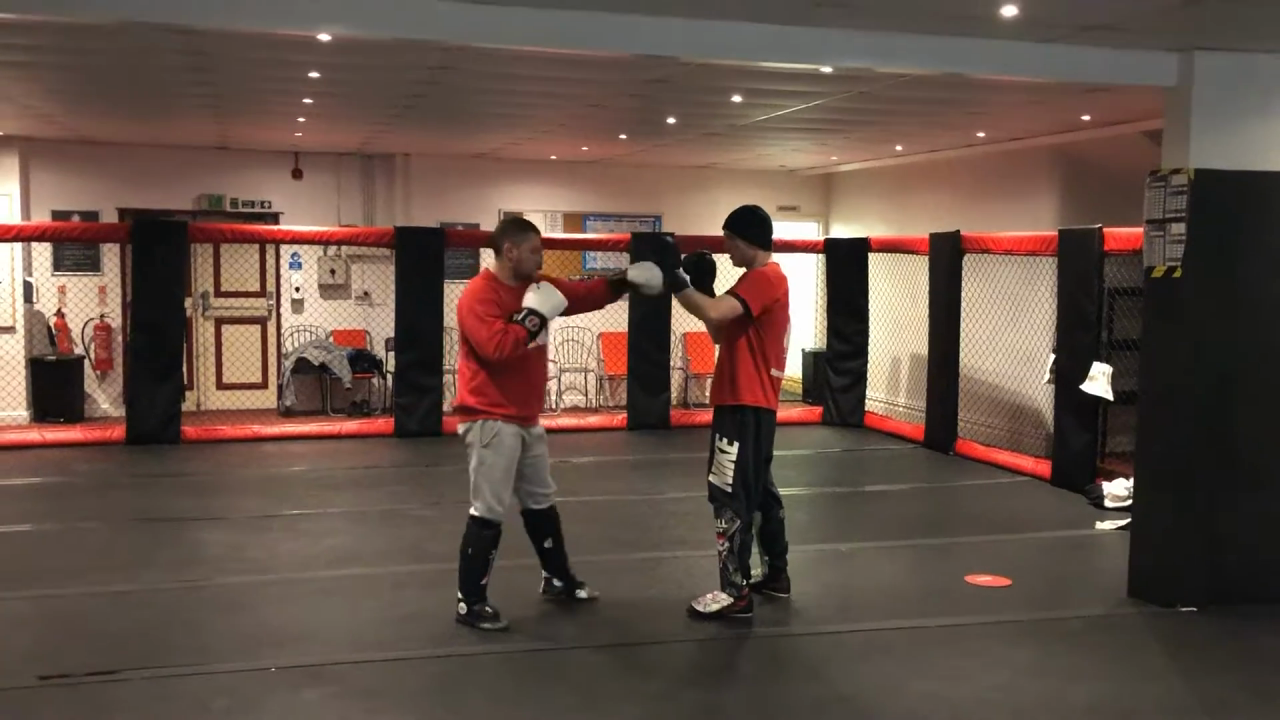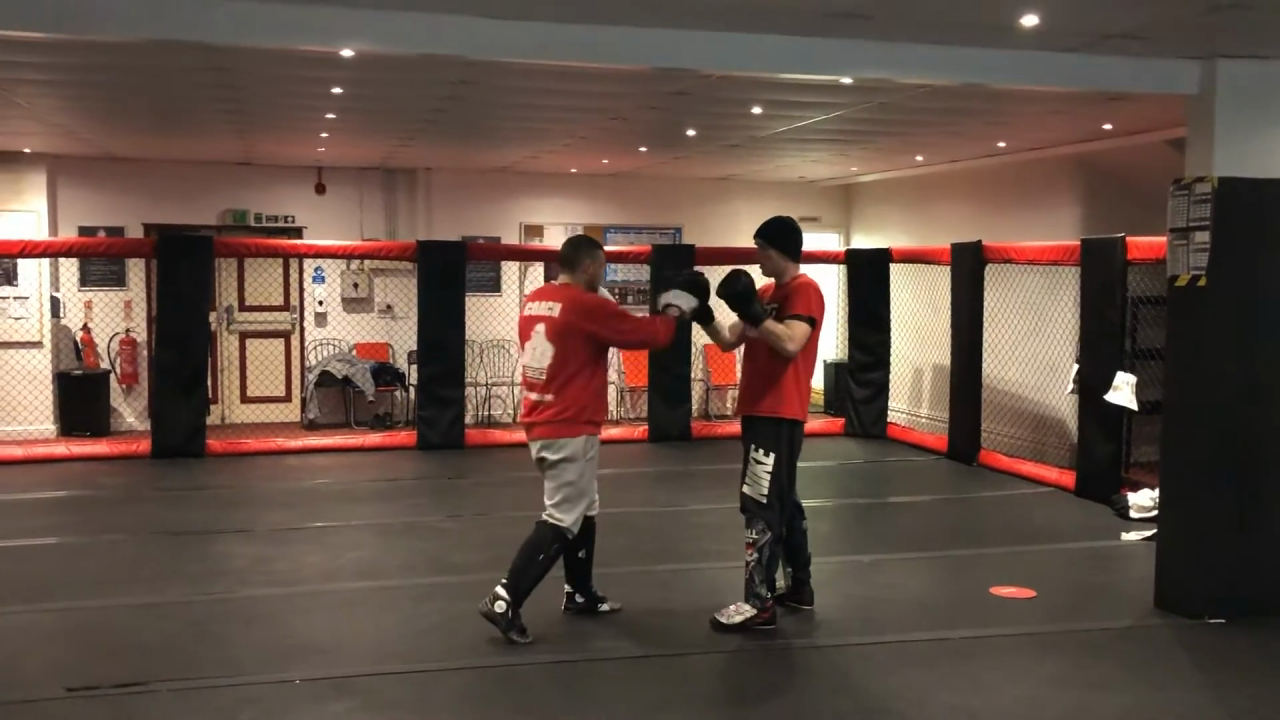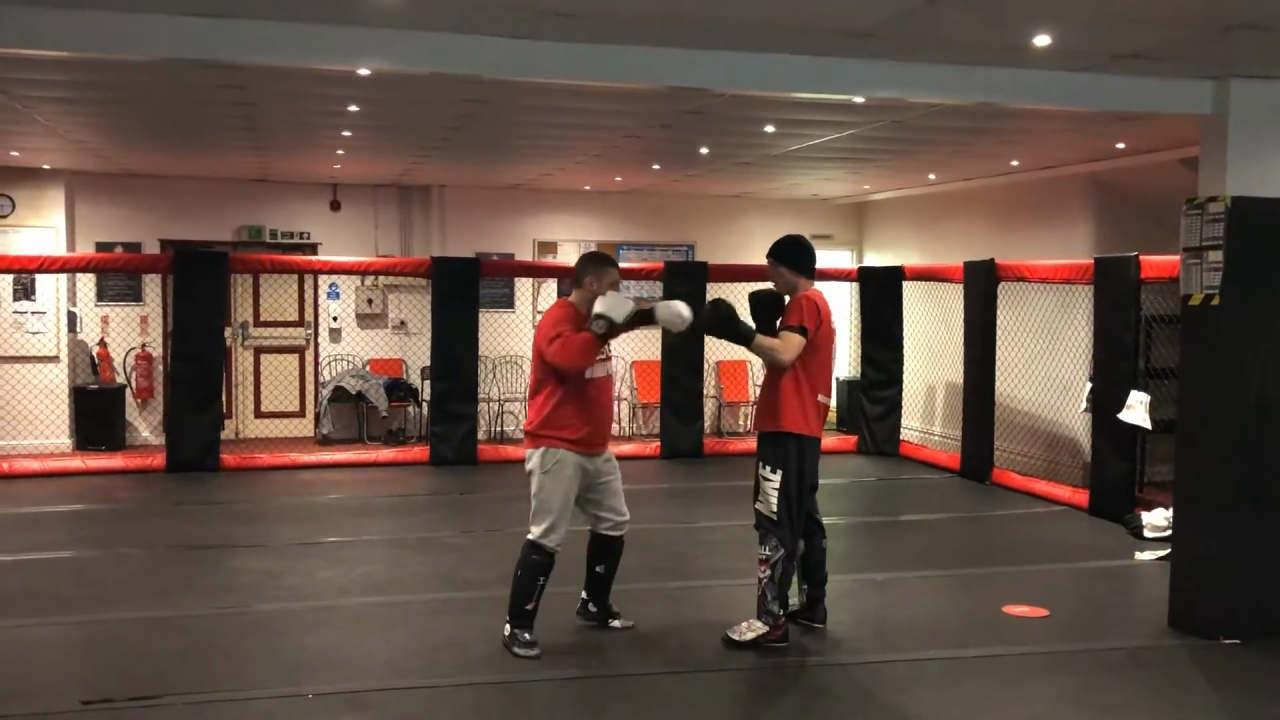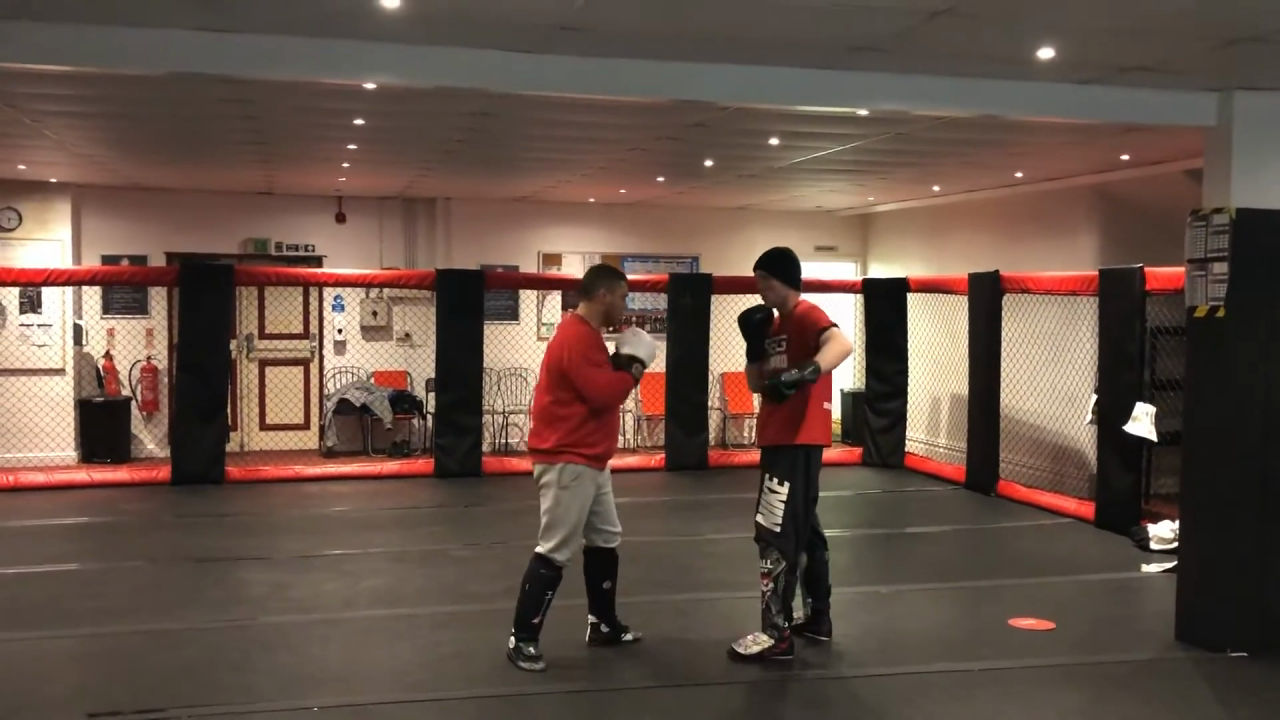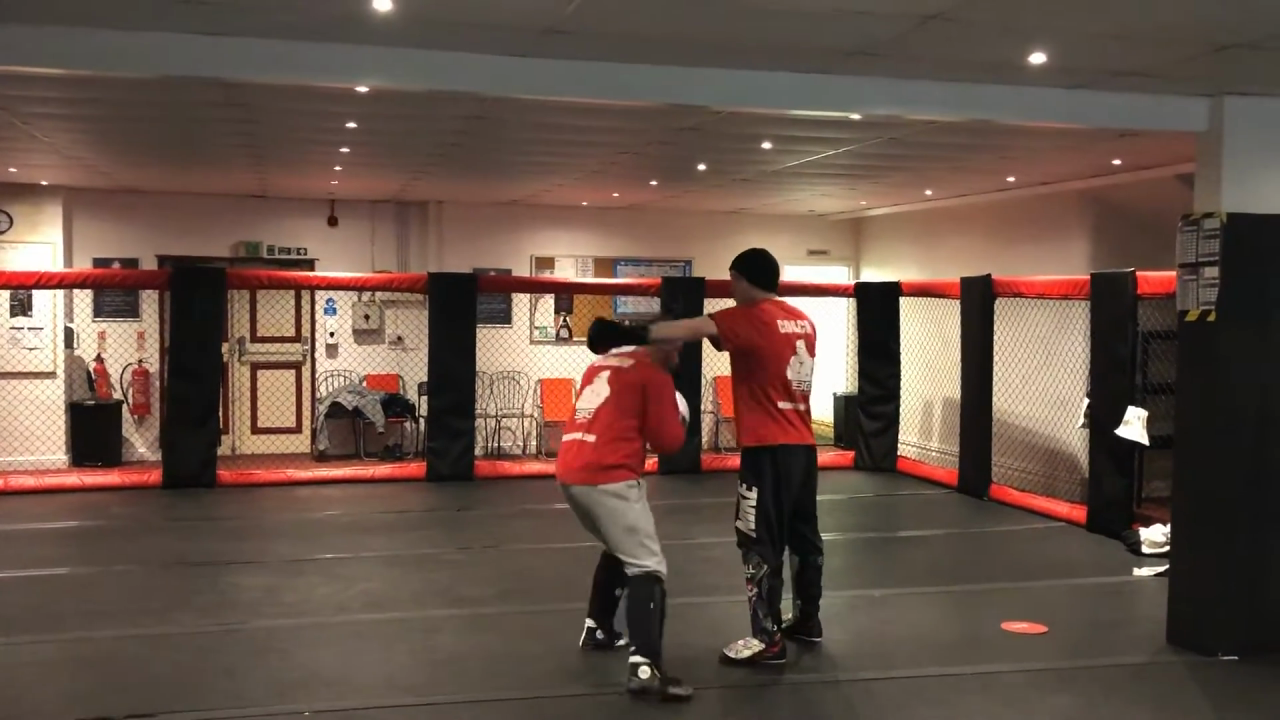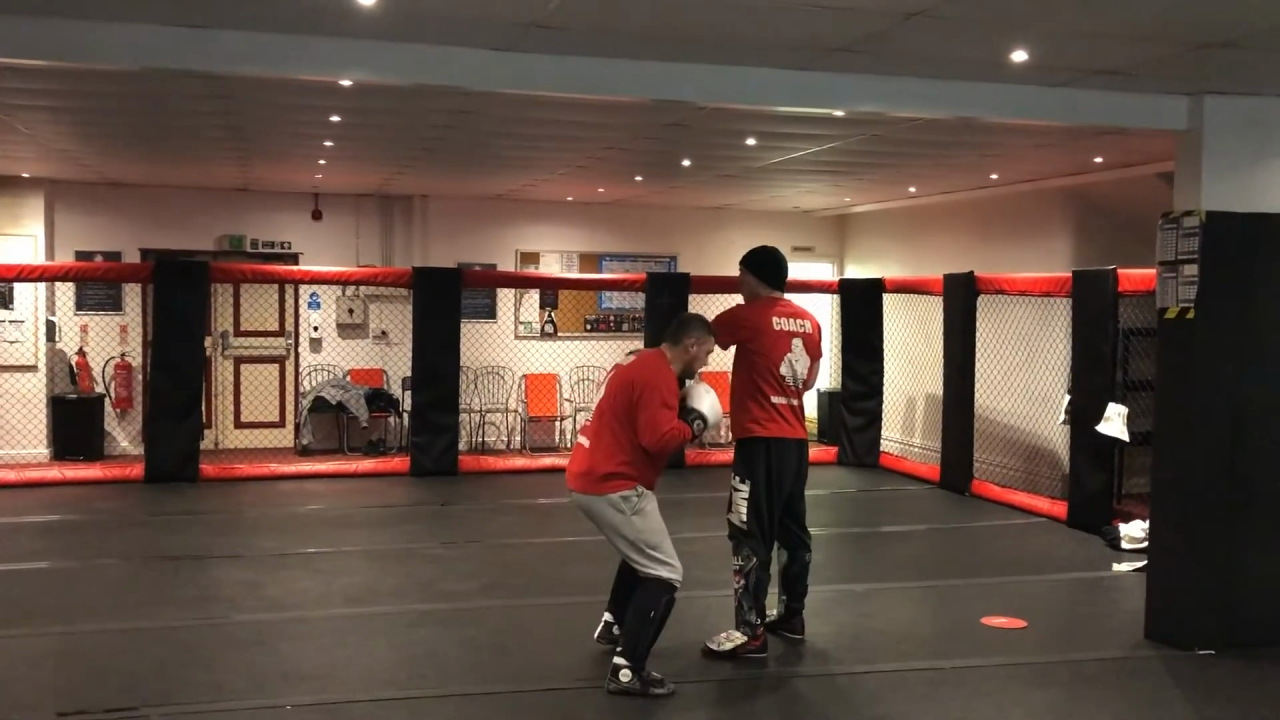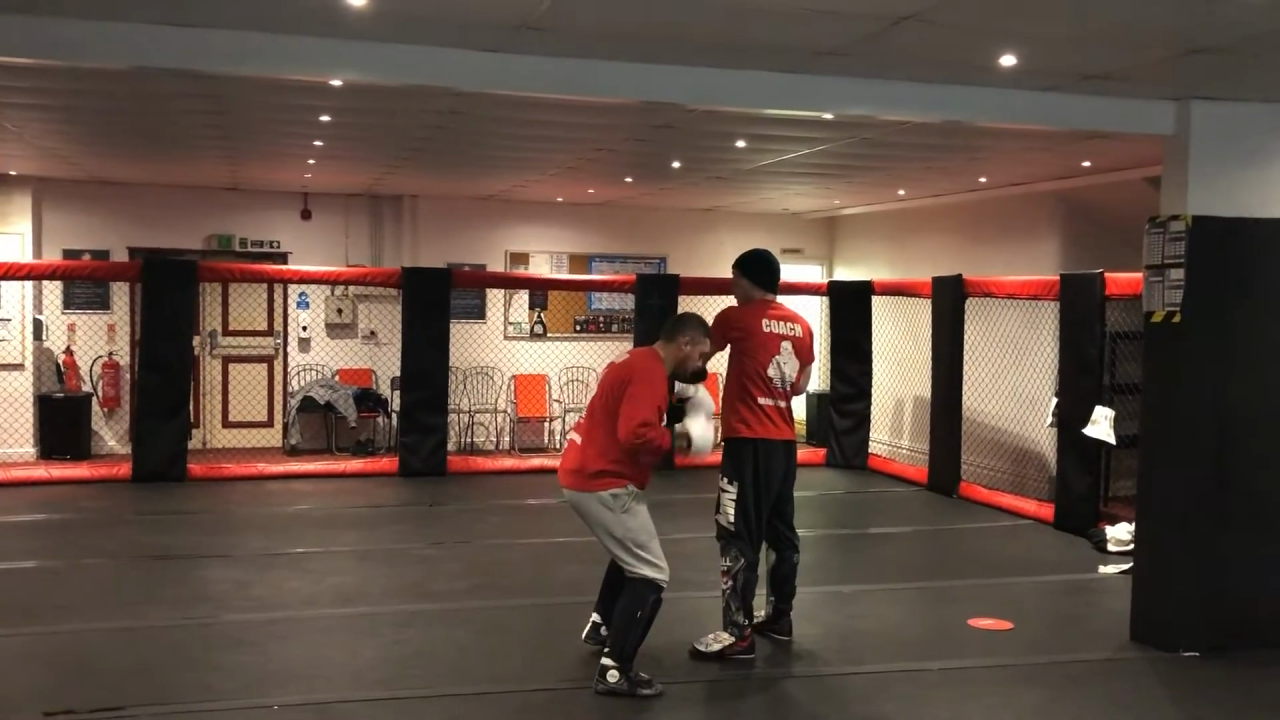
dt=0.7s
person 1, frame 1
left shoulder: (765, 279)
right shoulder: (757, 280)
left elbow: (712, 312)
right elbow: (721, 334)
left wrist: (675, 278)
right wrist: (702, 285)
left hip: (744, 404)
right hip: (753, 403)
left knee: (729, 493)
right knee: (759, 489)
left ankle: (735, 592)
right ankle: (775, 574)
person 1, frame 2
left shoulder: (804, 291)
right shoulder: (766, 293)
left elbow: (790, 344)
right elbow: (728, 342)
left wrist: (751, 309)
right wrist: (703, 314)
left hip: (779, 415)
right hip: (760, 411)
left knee: (761, 504)
right knee: (781, 500)
left ankle: (759, 603)
right ankle: (799, 587)
person 1, frame 3
left shoulder: (804, 303)
right shoulder: (810, 305)
left elbow: (784, 355)
right elbow: (779, 359)
left wrist: (739, 331)
right wrist: (763, 326)
left hip: (788, 429)
right hip: (800, 429)
left knee: (776, 522)
right knee: (804, 517)
left ankle: (771, 620)
right ankle: (813, 604)
person 1, frame 4
left shoulder: (806, 315)
right shoulder: (775, 324)
left elbow: (840, 344)
right elbow: (756, 384)
left wrist: (807, 372)
right wrist: (755, 345)
left hip: (796, 441)
right hip: (783, 440)
left knee: (775, 533)
right knee: (803, 528)
left ankle: (777, 633)
right ankle: (818, 616)
person 1, frame 5
left shoulder: (744, 317)
right shoulder: (805, 322)
left elbow: (690, 328)
left wrist: (630, 333)
left hip: (768, 443)
right hip: (801, 445)
left knee: (759, 541)
right knee: (803, 534)
left ankle: (768, 638)
right ankle: (807, 619)
person 1, frame 6
left shoulder: (745, 317)
right shoulder: (808, 321)
left hip: (760, 440)
right hip: (795, 439)
left knee: (750, 535)
right knee: (792, 529)
left ankle: (750, 631)
right ankle: (792, 615)
person 1, frame 7
left shoulder: (736, 318)
right shoulder: (800, 325)
left elbow: (701, 355)
left hip: (748, 442)
right hip: (784, 441)
left knee: (738, 536)
right knee: (781, 530)
left ankle: (737, 632)
right ankle: (780, 616)
person 2, frame 1
left shoulder: (533, 285)
right shoulder: (478, 295)
left elbow: (583, 294)
right elbow: (496, 347)
left wrist: (625, 280)
right wrist: (535, 315)
left hip: (526, 418)
right hip: (491, 420)
left knee: (540, 501)
right knee: (488, 512)
left ankle: (558, 579)
right ankle: (469, 602)
person 2, frame 2
left shoulder: (533, 302)
right shoulder: (587, 306)
right elbow: (650, 334)
right wrist: (674, 310)
left hip: (543, 425)
right hip: (572, 431)
left knee: (582, 512)
right knee: (561, 521)
left ankle: (579, 594)
right ankle: (505, 600)
person 2, frame 3
left shoulder: (592, 316)
right shoulder: (556, 320)
left elbow: (616, 323)
right elbow: (569, 359)
left wrist: (652, 313)
right wrist: (603, 321)
left hip: (594, 447)
right hip: (555, 448)
left knee: (612, 525)
right knee: (546, 538)
left ankle: (595, 604)
right ankle: (517, 625)
person 2, frame 4
left shoulder: (584, 333)
right shoulder: (578, 337)
right elbow: (606, 393)
left wrist: (619, 359)
right wrist: (635, 362)
left hip: (585, 460)
right hip: (567, 462)
left knee: (605, 540)
right knee: (555, 551)
left ankle: (603, 624)
right ankle: (522, 638)
person 2, frame 5
left shoulder: (601, 364)
right shoulder: (654, 373)
right elbow: (667, 440)
right wrist: (680, 420)
left hip: (571, 471)
right hip: (609, 478)
left knee: (618, 550)
right knee: (647, 569)
left ankle: (597, 629)
right ankle: (645, 668)
person 2, frame 6
left shoulder: (640, 363)
right shoulder: (658, 375)
right elbow: (660, 438)
left wrist: (680, 408)
right wrist: (696, 422)
left hip: (588, 476)
right hip: (612, 486)
left knee: (642, 553)
right knee: (664, 574)
left ankle: (614, 624)
right ankle: (627, 670)
person 2, frame 7
left shoulder: (636, 361)
right shoulder: (649, 372)
right elbow: (635, 433)
left wrist: (674, 413)
right wrist: (677, 440)
left hip: (582, 474)
right hip: (603, 483)
left knee: (631, 552)
right knee: (651, 574)
left ankle: (601, 625)
right ankle: (614, 671)
